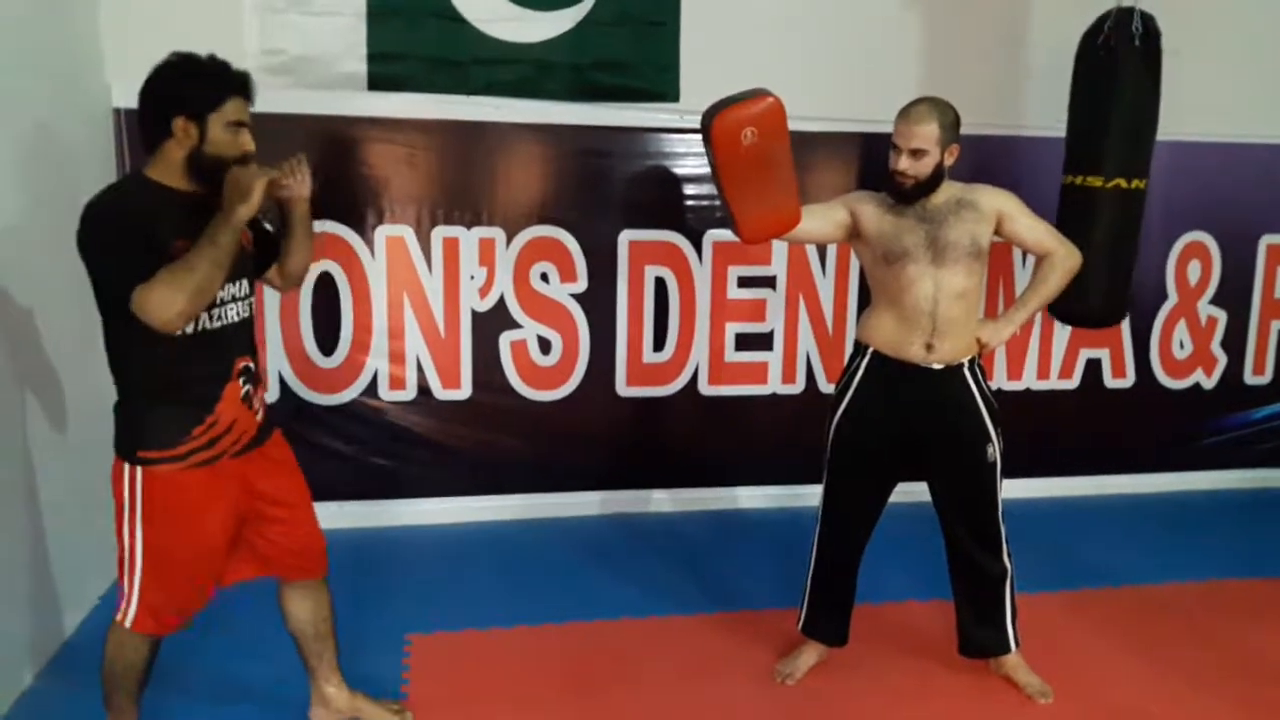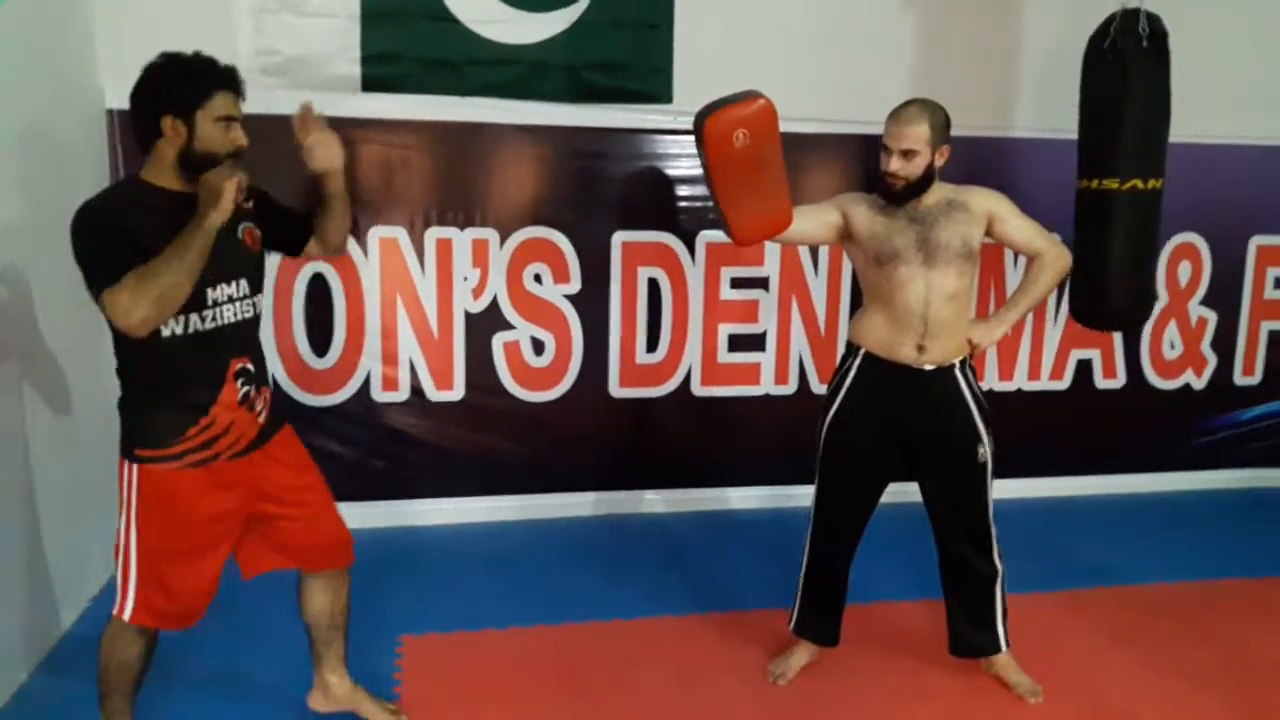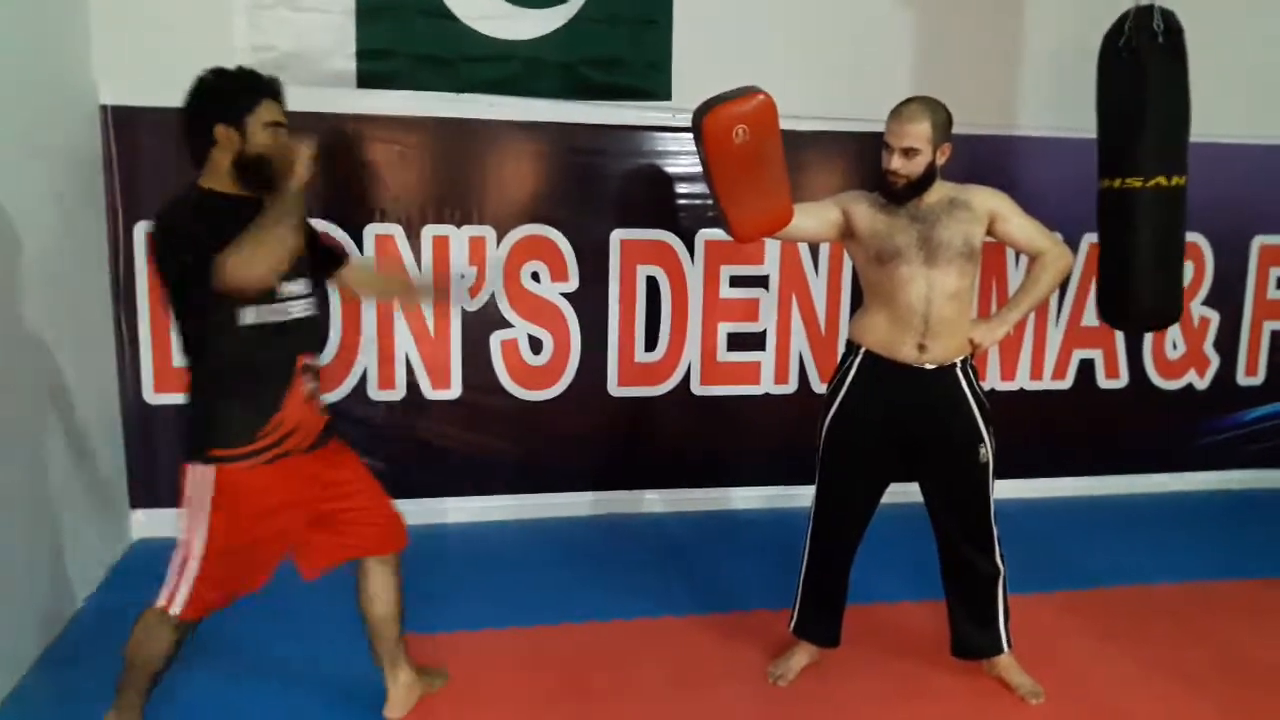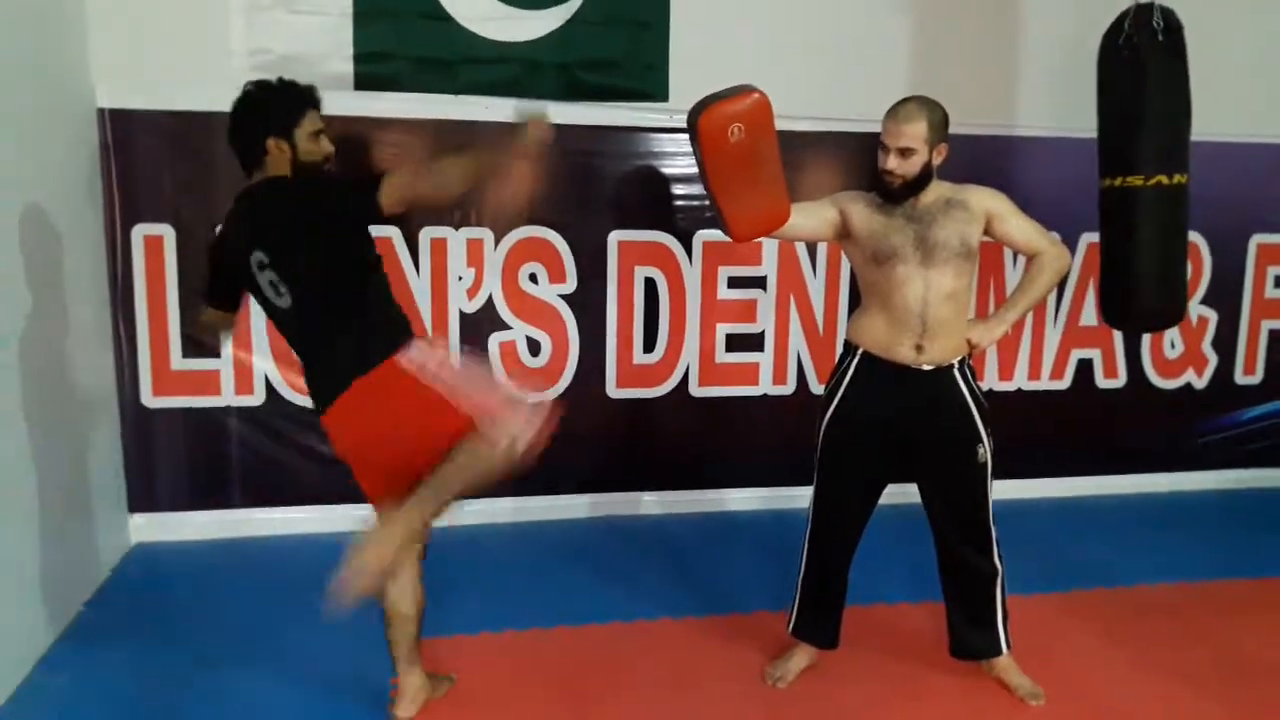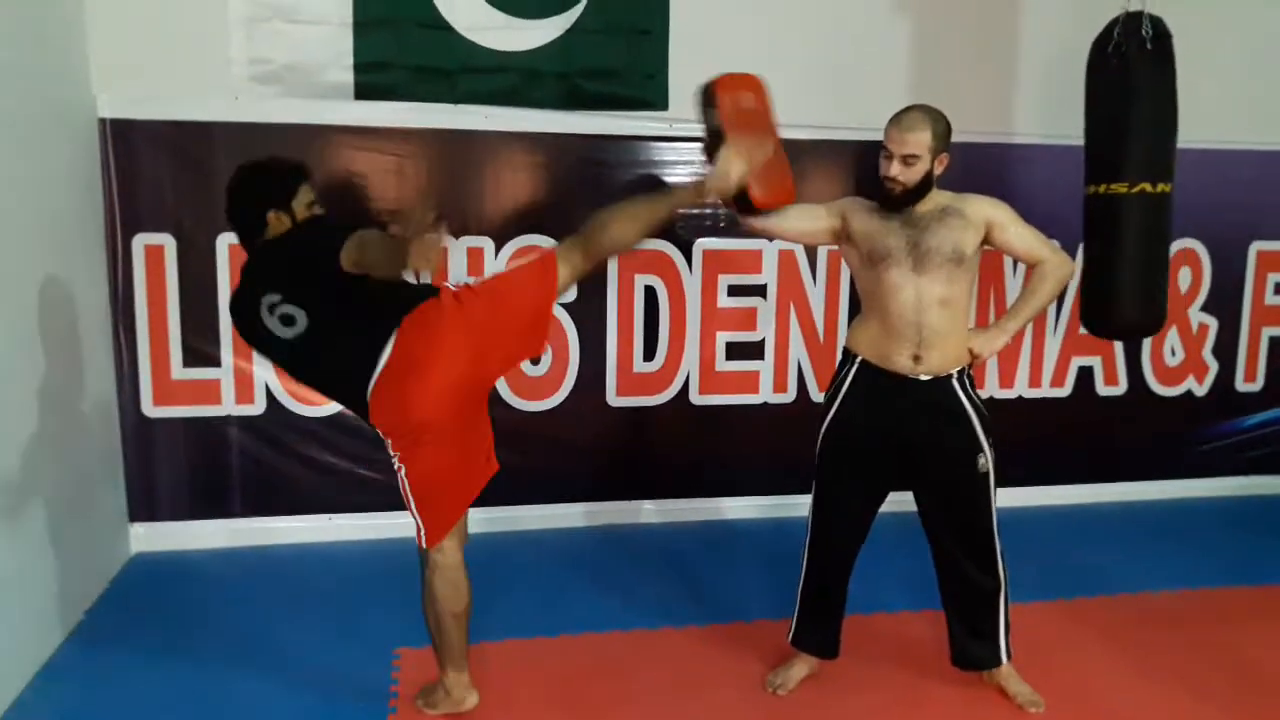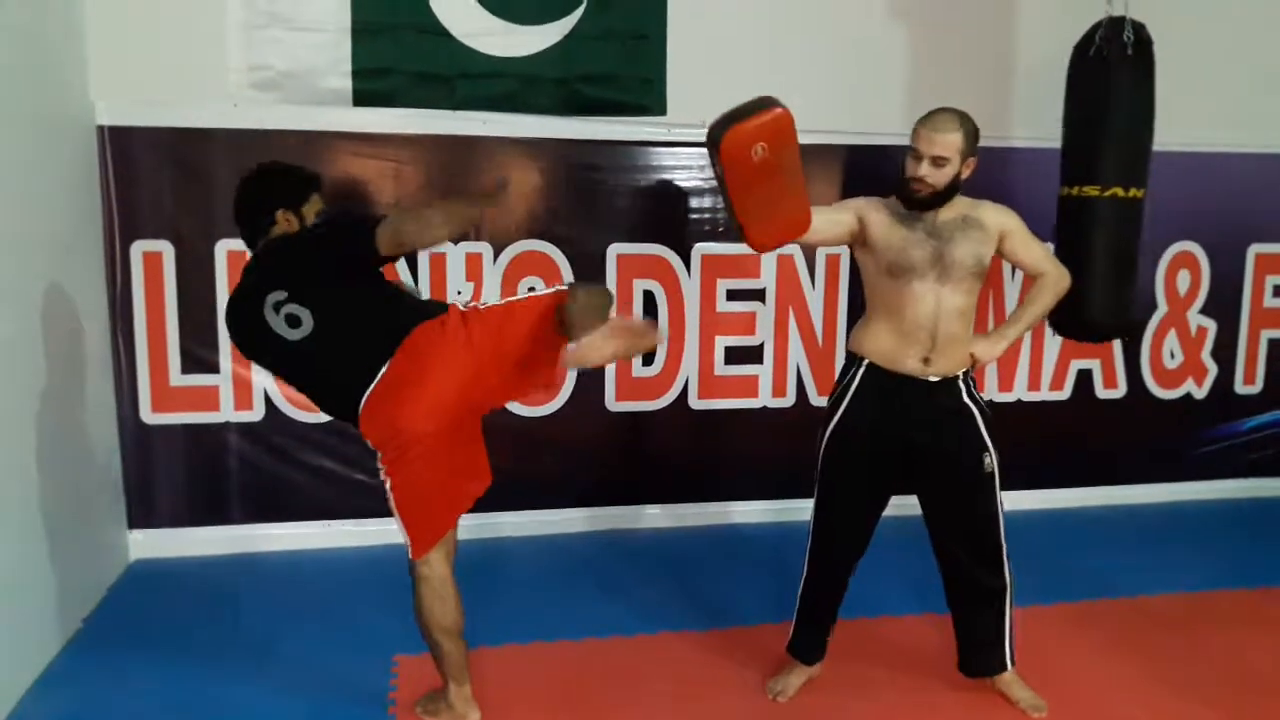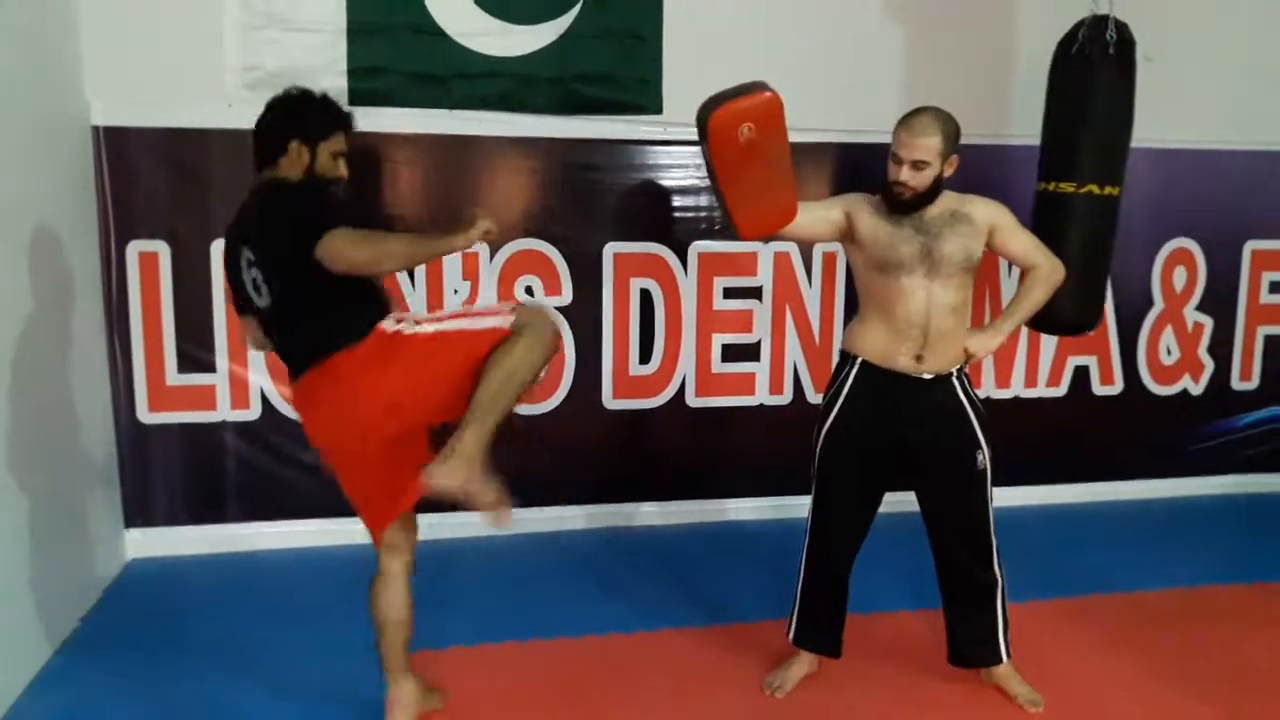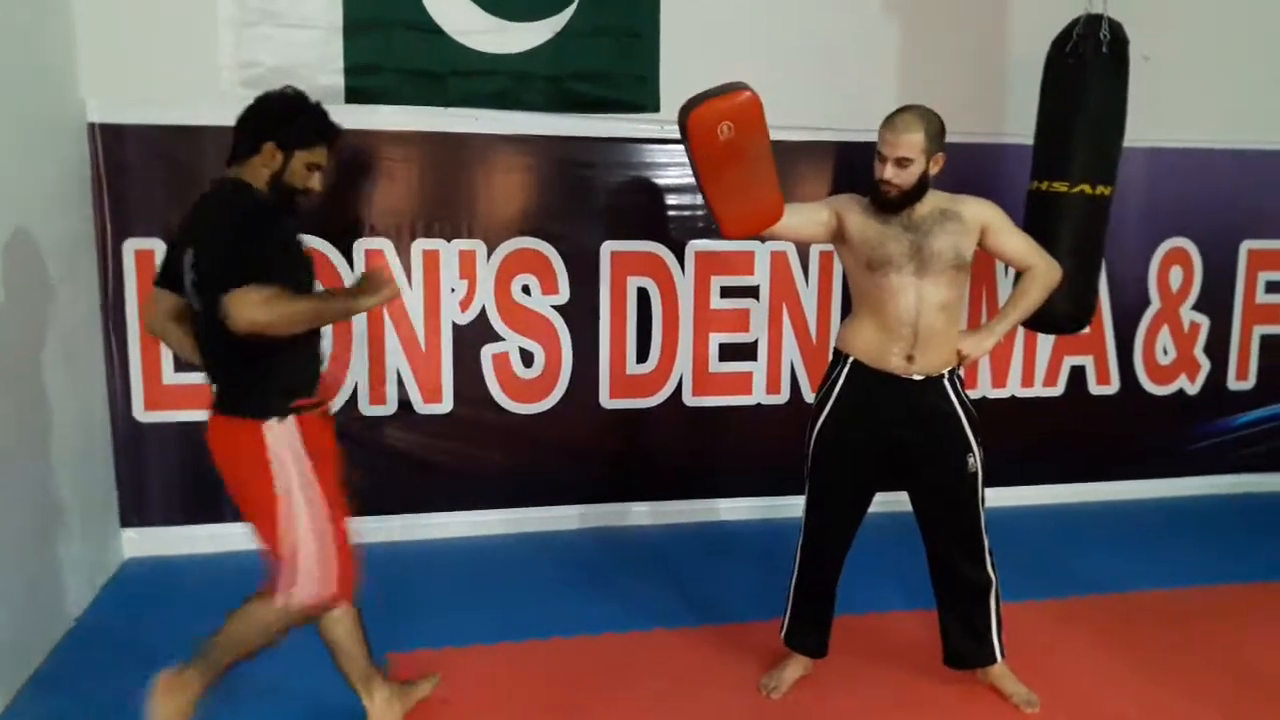
dt=0.3s
person 1, frame 1
left shoulder: (222, 203)
right shoulder: (115, 215)
left elbow: (287, 276)
right elbow: (169, 308)
left wrist: (297, 207)
right wrist: (232, 215)
left hip: (253, 437)
right hip: (168, 457)
left knee: (303, 562)
right knee: (150, 606)
person 1, frame 2
left shoulder: (241, 200)
right shoulder: (108, 218)
left elbow: (327, 244)
right elbow: (135, 314)
left wrist: (330, 176)
right wrist: (204, 222)
left hip: (262, 437)
right hip: (171, 457)
left knee: (327, 551)
right knee: (145, 605)
person 1, frame 3
left shoulder: (277, 217)
right shoulder: (186, 221)
left elbow: (349, 274)
right elbow: (248, 273)
left wrist: (426, 287)
right wrist: (286, 186)
left hip: (309, 440)
right hip: (231, 458)
left knee: (382, 539)
right knee: (186, 601)
person 1, frame 4
left shoulder: (231, 233)
right shoulder: (313, 197)
left elbow: (216, 318)
right elbow: (418, 186)
right wrist: (508, 155)
left hip: (344, 407)
right hip: (391, 374)
left knee: (406, 535)
right knee: (521, 425)
right ankle: (393, 527)
person 1, frame 5
left shoulder: (246, 311)
right shoulder: (305, 243)
right elbow: (363, 253)
right wrist: (410, 253)
left hip: (403, 402)
right hip: (443, 333)
left knee: (442, 546)
right knee: (582, 248)
right ankle: (700, 190)
person 1, frame 6
left shoulder: (243, 315)
right shoulder: (313, 245)
right elbow: (406, 232)
right wrist: (479, 208)
left hip: (391, 413)
right hip: (444, 346)
left knee: (431, 557)
right knee: (581, 298)
right ankle: (592, 334)
person 1, frame 7
left shoulder: (243, 232)
right shoulder: (298, 199)
left elbow: (258, 326)
right elbow: (342, 253)
right wrist: (449, 240)
left hip: (323, 407)
right hip: (369, 364)
left knee: (396, 549)
right knee: (532, 328)
right ankle: (462, 461)
person 1, frame 8
left shoulder: (208, 214)
right shoulder: (255, 216)
left elbow: (163, 312)
right elbow: (246, 310)
right wrist: (353, 299)
left hip: (246, 423)
right hip: (274, 429)
left knee: (324, 569)
right knee: (304, 588)
person 2, frame 1
left shoulder: (987, 204)
right shoulder: (864, 210)
left elbow: (1064, 255)
left wrist: (1010, 321)
left hip: (957, 387)
right hip: (877, 382)
left knee: (978, 527)
right knee: (843, 519)
left ankle: (999, 647)
right ankle: (819, 635)
person 2, frame 2
left shoulder: (978, 206)
right shoulder: (855, 212)
left elbow: (1055, 256)
right elbow: (777, 224)
left wrist: (1001, 322)
left hip: (948, 388)
right hip: (869, 383)
left knee: (968, 526)
right knee: (835, 520)
left ankle: (989, 647)
right ankle: (812, 636)
person 2, frame 3
left shoulder: (980, 205)
right shoulder: (856, 209)
left elbow: (1056, 255)
right elbow: (777, 220)
left wrist: (1002, 323)
left hip: (949, 388)
right hip: (870, 382)
left knee: (970, 527)
right knee: (836, 520)
left ankle: (991, 648)
right ankle: (812, 636)
person 2, frame 4
left shoulder: (977, 204)
right shoulder: (852, 210)
left elbow: (1053, 255)
left wrist: (999, 322)
left hip: (947, 387)
right hip: (867, 382)
left knee: (968, 528)
right knee: (834, 521)
left ankle: (990, 649)
right ankle: (811, 638)
person 2, frame 5
left shoulder: (979, 213)
right shoulder: (851, 216)
left elbow: (1057, 264)
right elbow: (766, 219)
left wrist: (1002, 332)
left hip: (947, 399)
right hip: (867, 392)
left knee: (971, 538)
right knee: (834, 531)
left ankle: (990, 659)
right ankle: (811, 646)
person 2, frame 6
left shoulder: (993, 221)
right shoulder: (869, 215)
left elbow: (1055, 276)
left wrist: (1001, 339)
left hip: (951, 399)
right hip: (872, 393)
left knee: (978, 543)
right knee: (835, 537)
left ankle: (994, 664)
right ankle: (805, 654)
person 2, frame 7
left shoulder: (981, 216)
right shoulder: (856, 213)
left elbow: (1048, 268)
right elbow: (780, 219)
left wrist: (996, 332)
left hip: (944, 395)
right hip: (866, 390)
left knee: (968, 536)
right knee: (834, 530)
left ankle: (990, 657)
right ankle: (811, 647)
person 2, frame 8
left shoulder: (972, 215)
right shoulder: (847, 213)
left elbow: (1045, 270)
right elbow: (767, 220)
left wrist: (990, 334)
left hip: (936, 397)
right hip: (856, 390)
left knee: (960, 536)
right knee: (825, 530)
left ankle: (985, 658)
right ankle: (803, 648)
